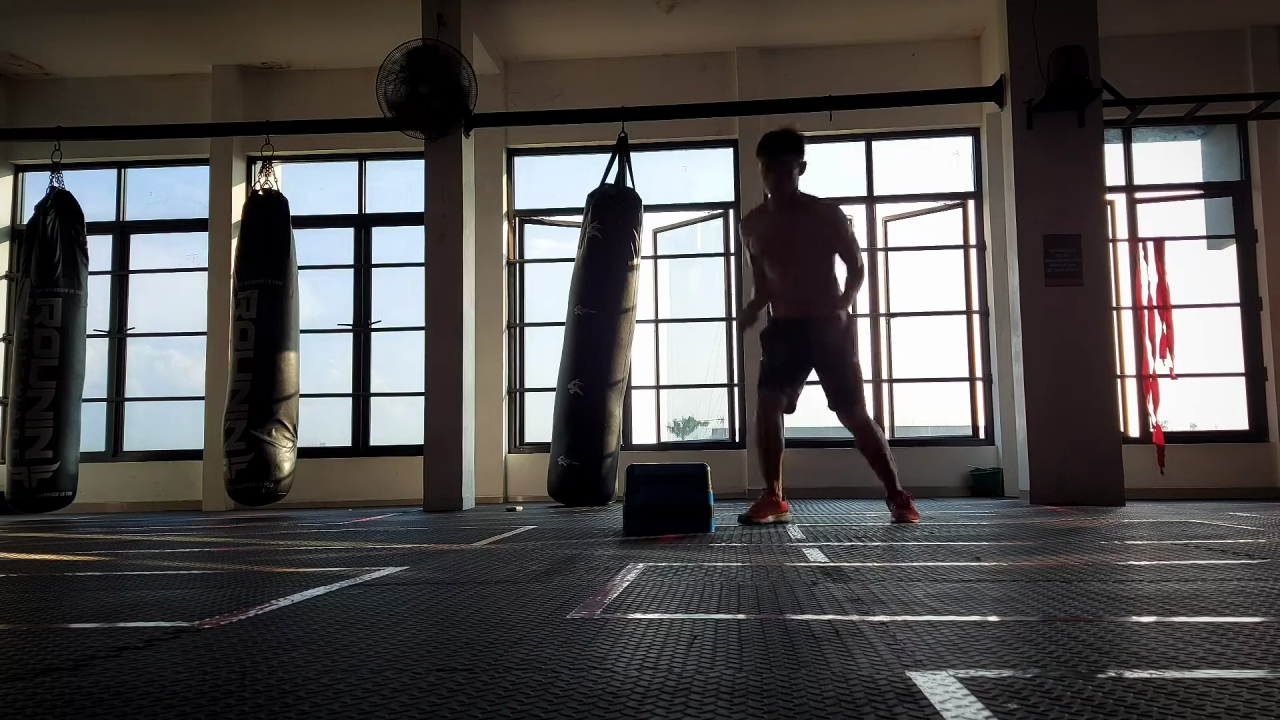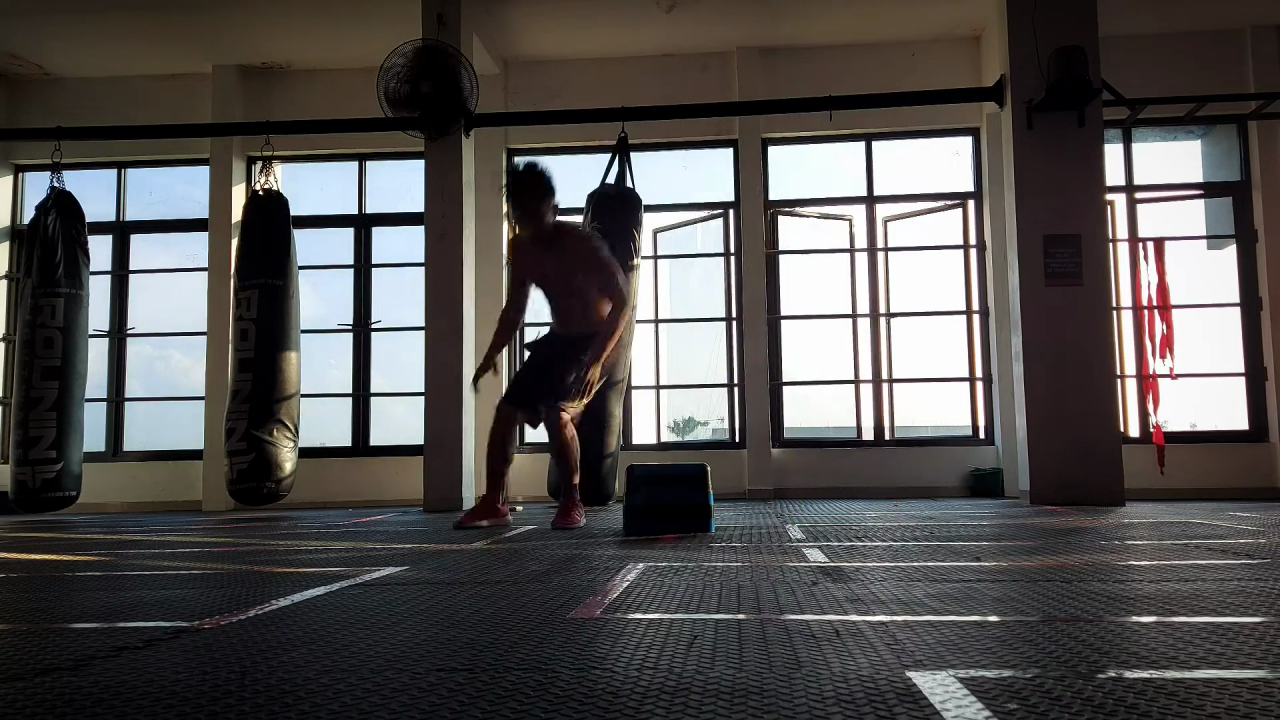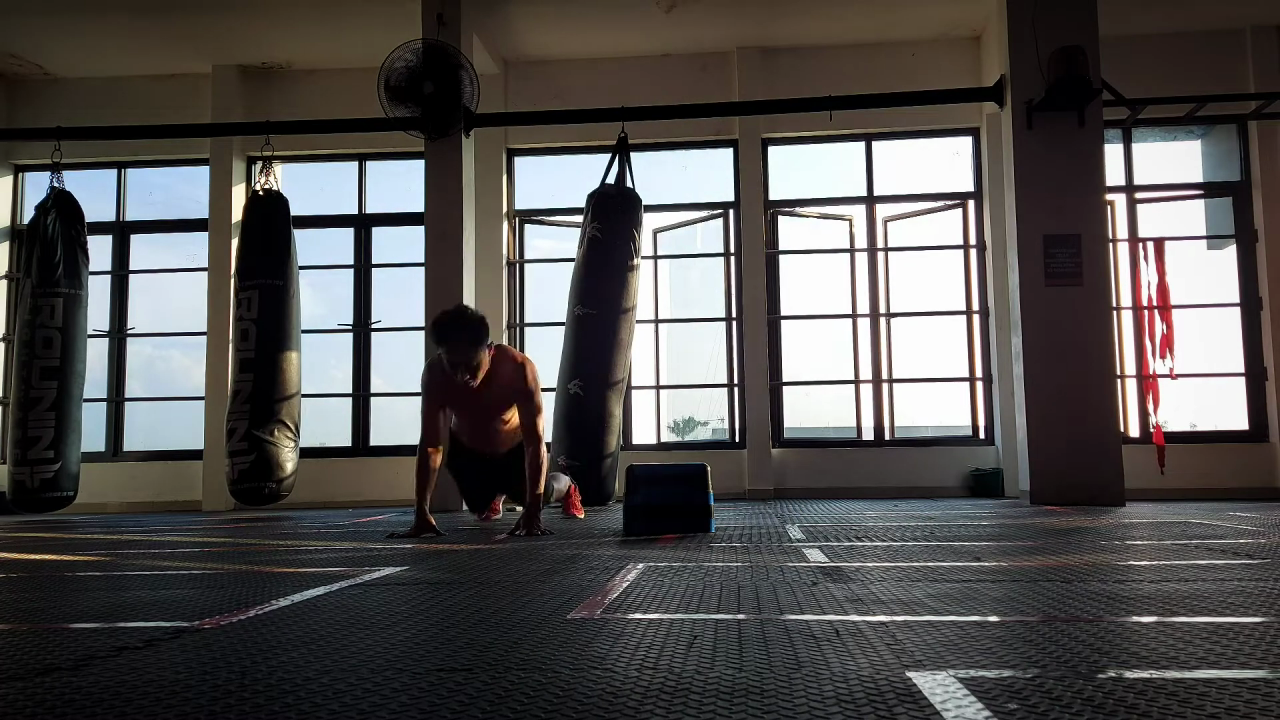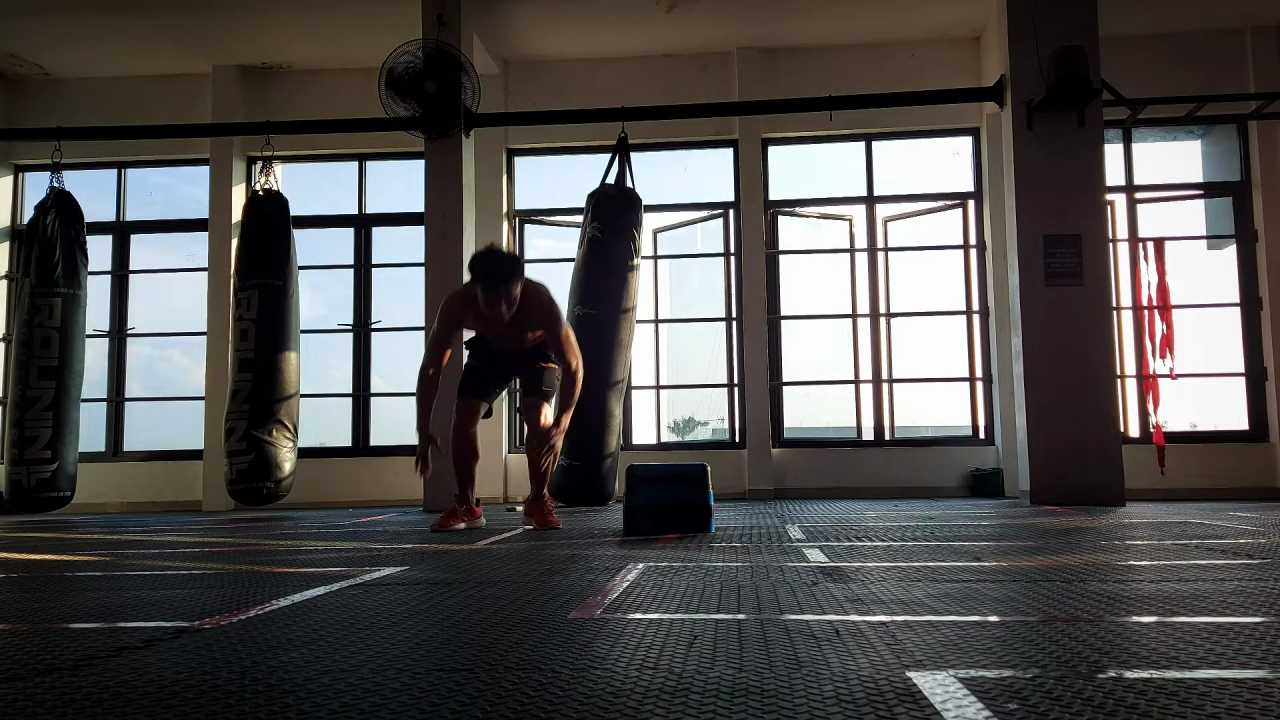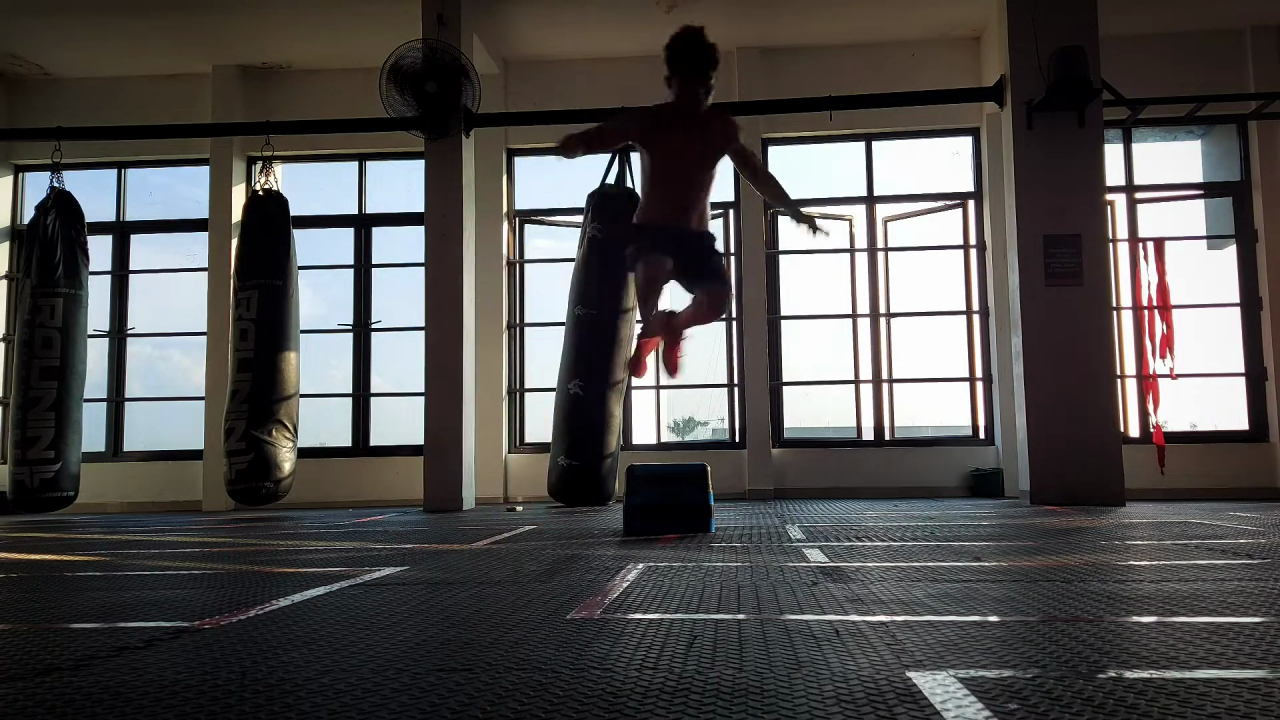
dt=0.7s
person 1, frame 1
left shoulder: (824, 215)
right shoulder: (753, 223)
left elbow: (856, 265)
left wrist: (842, 304)
right wrist: (755, 303)
left hip: (828, 325)
right hip: (782, 328)
left knee: (853, 415)
right knee: (767, 402)
left ankle: (897, 495)
right ankle: (773, 496)
person 1, frame 2
left shoulder: (583, 244)
right shoulder: (520, 249)
left elbow: (622, 302)
right elbow: (514, 308)
left wrist: (597, 361)
right wrist: (492, 354)
left hip: (596, 341)
right hip: (559, 337)
left knee: (556, 412)
right knee: (505, 412)
left ankle: (572, 500)
right ankle: (494, 505)
person 1, frame 3
left shoulder: (518, 368)
right shoulder: (435, 373)
left elbow: (536, 442)
right elbow: (430, 445)
left wrist: (533, 513)
right wrist: (422, 514)
left ankle: (565, 487)
right ankle: (494, 492)
person 1, frame 4
left shoulder: (541, 302)
right shoulder: (458, 303)
left elbow: (574, 367)
right elbow: (431, 369)
left wrist: (561, 426)
right wrist: (424, 432)
left hip: (539, 348)
right hip: (488, 349)
left knee: (540, 419)
right knee: (463, 421)
left ankle: (538, 500)
right ankle: (465, 504)
person 1, frame 5
left shoulder: (722, 125)
right shoulder: (647, 121)
left elbow: (755, 172)
right elbow: (590, 142)
left wrist: (789, 205)
right wrist: (572, 145)
left hip: (696, 237)
right hip: (649, 231)
left knee: (718, 301)
right knee: (654, 270)
left ankle: (671, 326)
right ankle: (651, 326)
